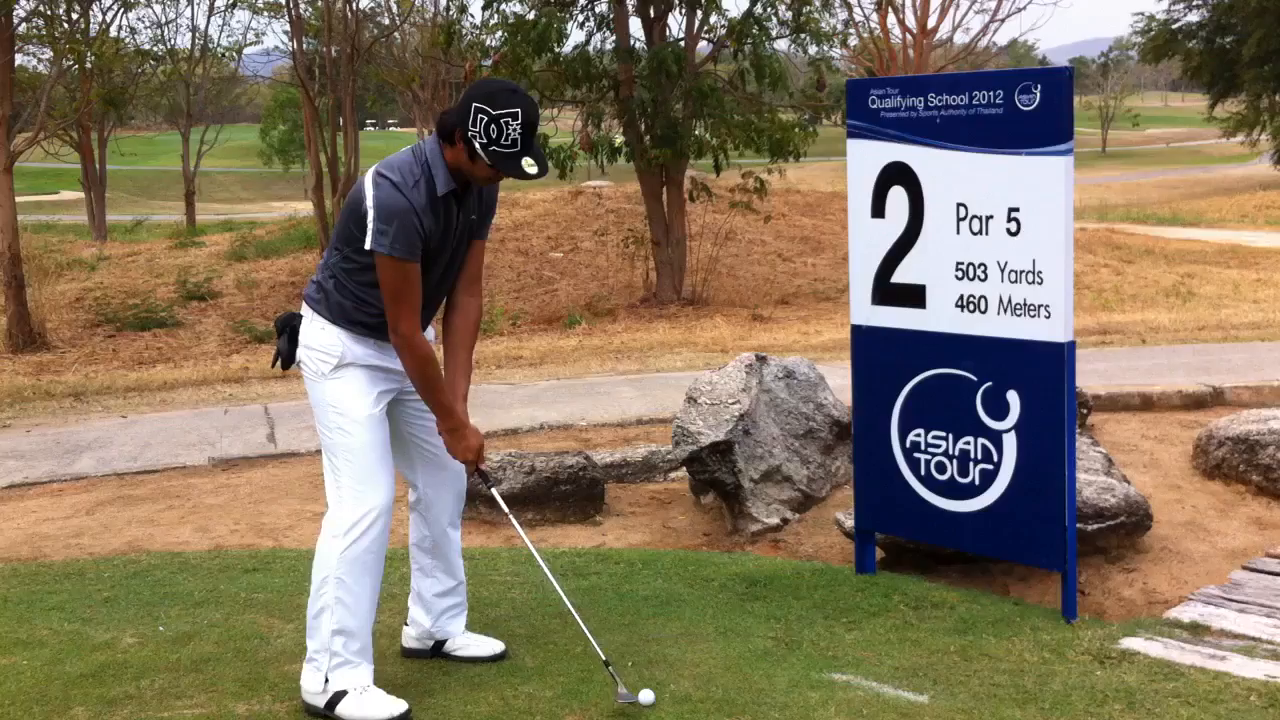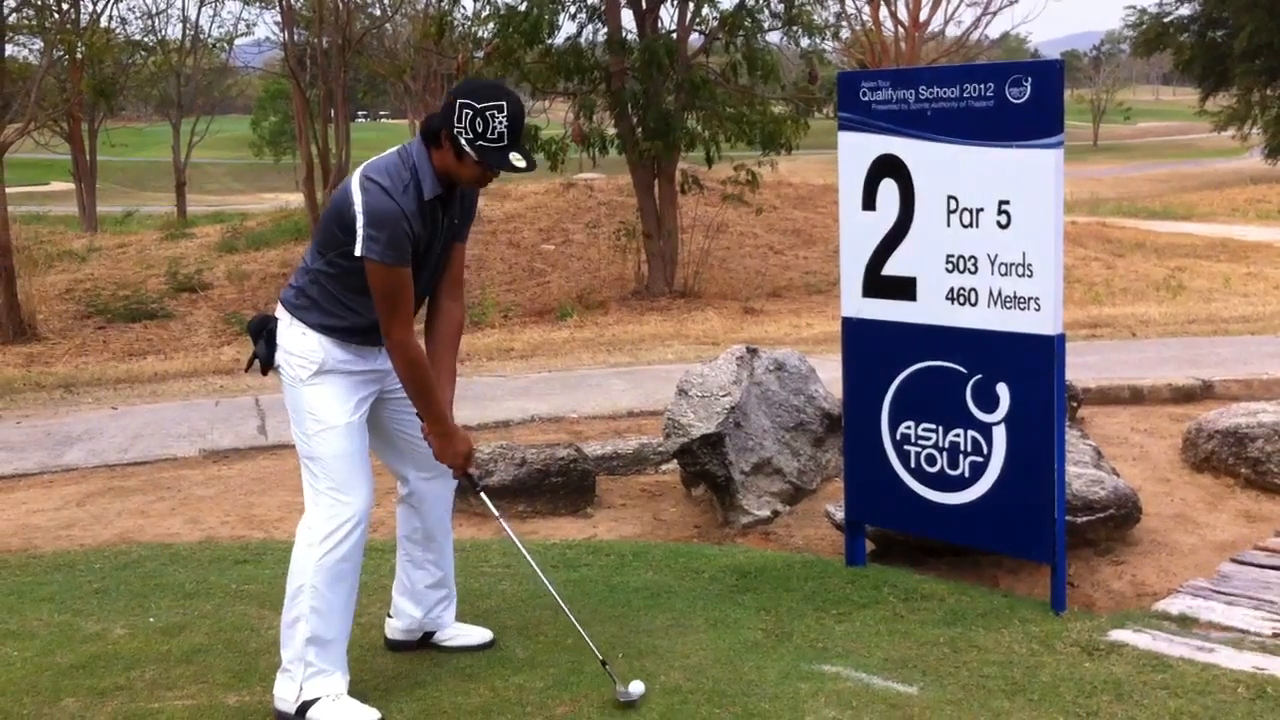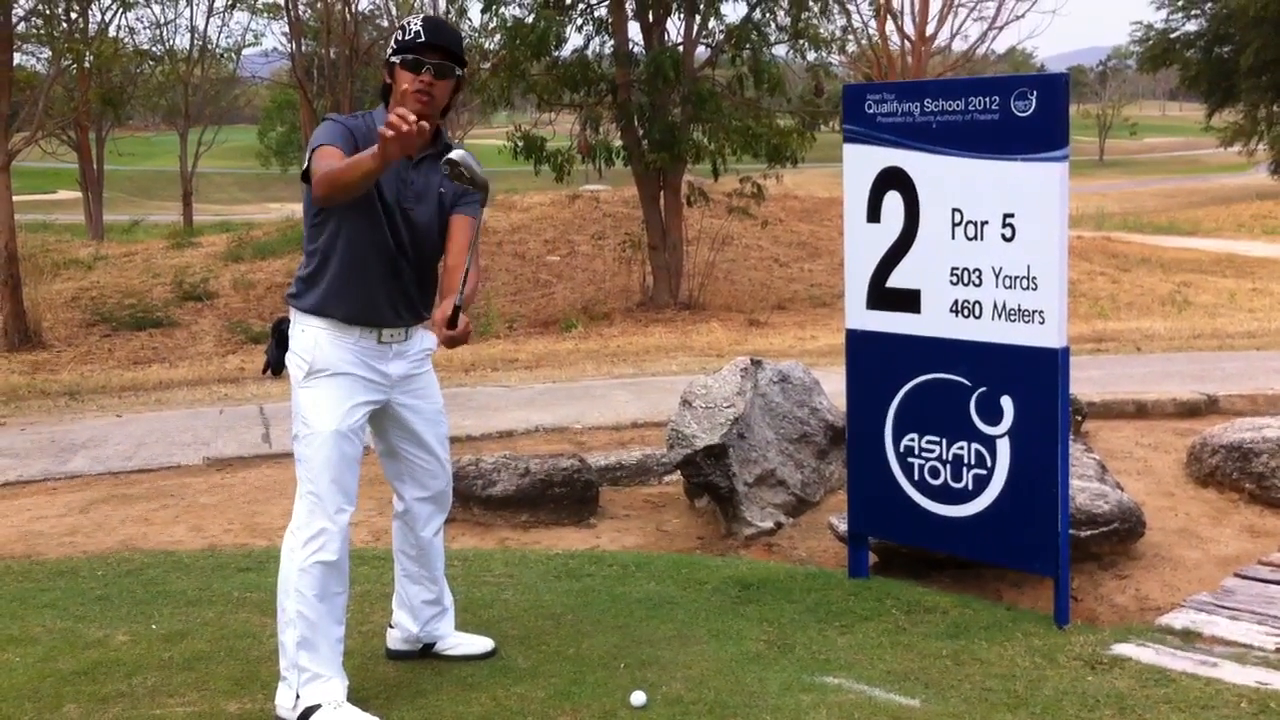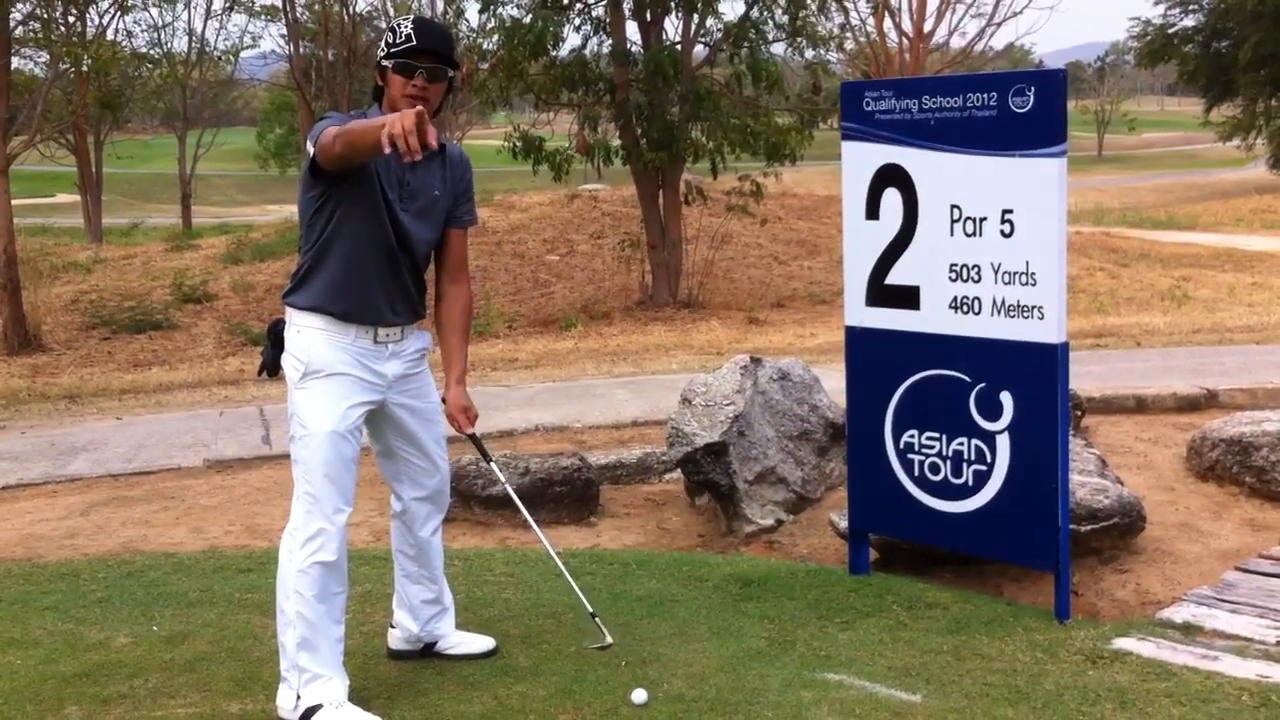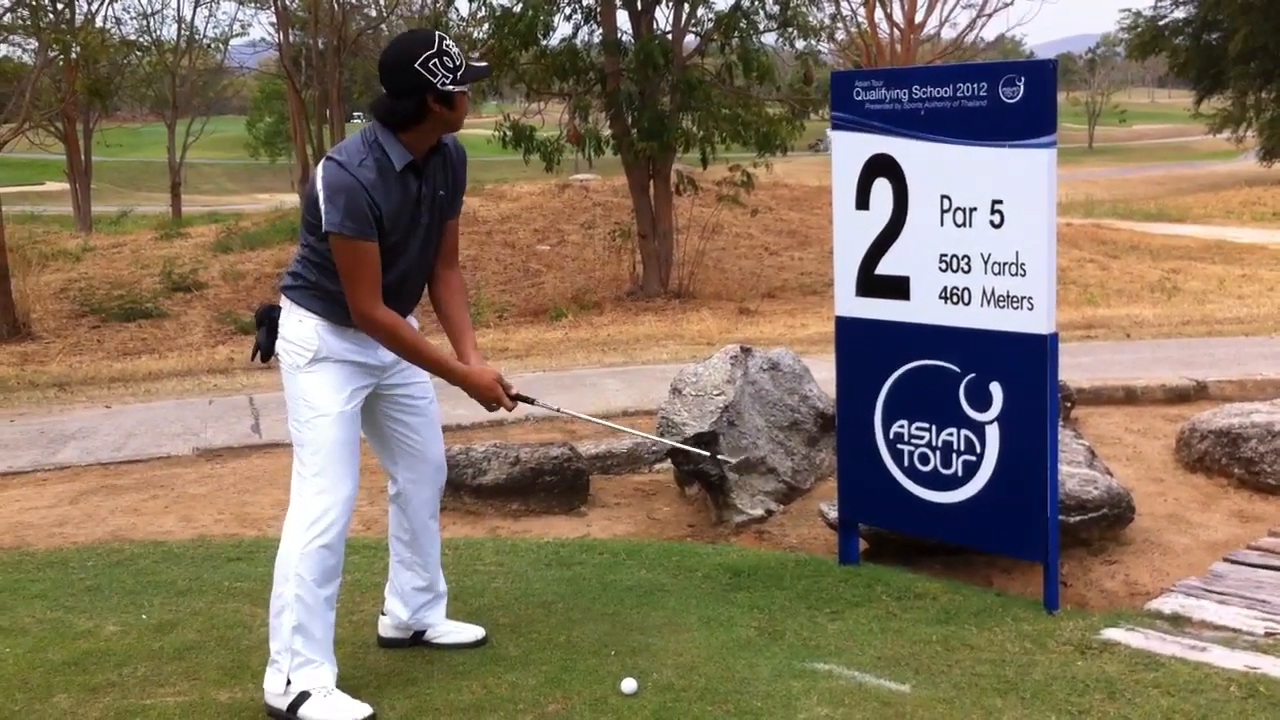
dt=1s
person 1, frame 1
left shoulder: (480, 187)
right shoulder: (395, 192)
left elbow: (465, 297)
right elbow: (404, 328)
left wrist: (456, 405)
right wrist: (453, 423)
left hip: (405, 345)
right hip: (345, 344)
left knee: (443, 481)
right knee: (364, 500)
left ankle: (435, 626)
person 1, frame 2
left shoulder: (461, 190)
right shoulder: (383, 197)
left elbow: (448, 299)
right elbow: (398, 331)
left wrist: (444, 411)
right wrist: (443, 427)
left hip: (382, 347)
right hip: (322, 350)
left knee: (432, 473)
right knee: (341, 505)
left ankle: (420, 617)
person 1, frame 3
right shoulder: (341, 136)
left elbow: (459, 254)
right elbow: (327, 184)
left wrist: (452, 309)
right wrist: (379, 152)
left hip: (409, 347)
right hip: (334, 347)
left knee: (429, 489)
right knee: (325, 512)
left ankle: (420, 626)
person 1, frame 4
left shoulder: (451, 164)
right shoulder: (337, 133)
left elbow: (454, 278)
right elbow: (342, 146)
left wrist: (456, 379)
right wrist: (391, 125)
left hip: (404, 345)
right hip: (329, 345)
left knee: (426, 489)
right knee: (322, 515)
left ankle: (421, 627)
person 1, frame 5
left shoulder: (449, 160)
right shoulder: (348, 176)
left elbow: (445, 267)
right elbow: (367, 309)
left wrist: (472, 357)
right wrist: (459, 376)
left hip: (391, 335)
right hip: (325, 339)
left knee: (422, 473)
right knee: (326, 499)
left ankle: (413, 615)
